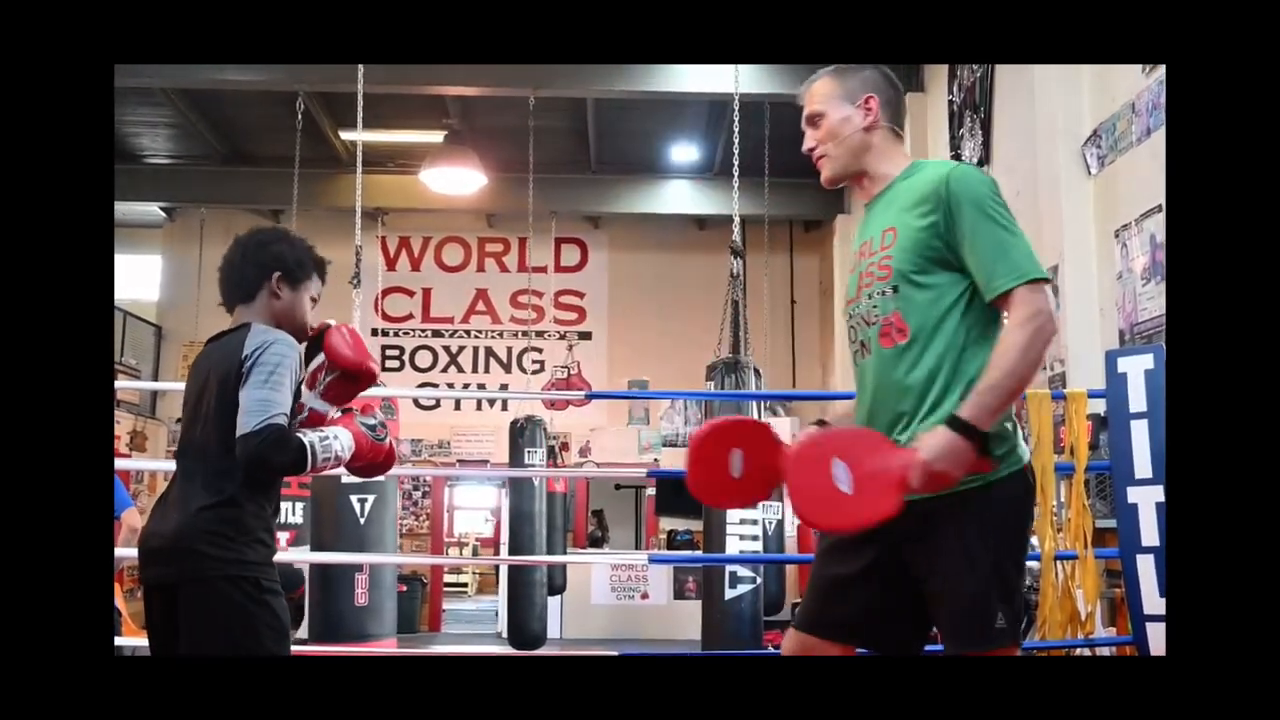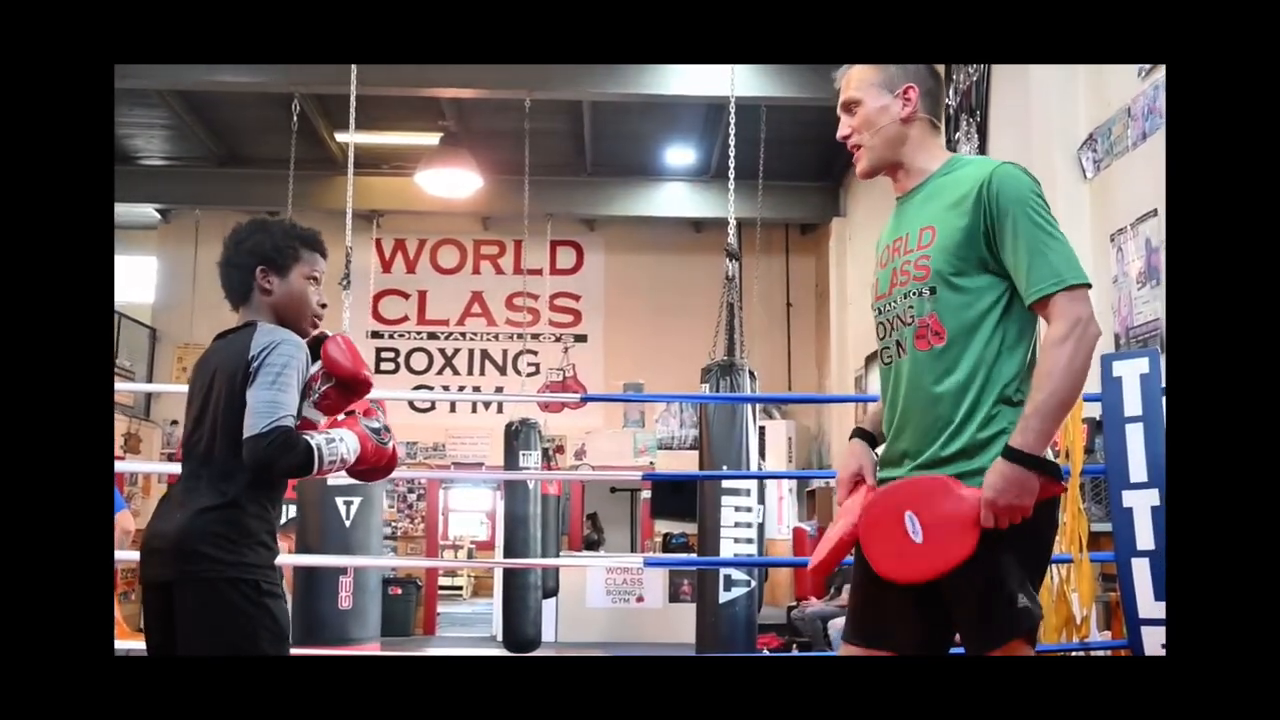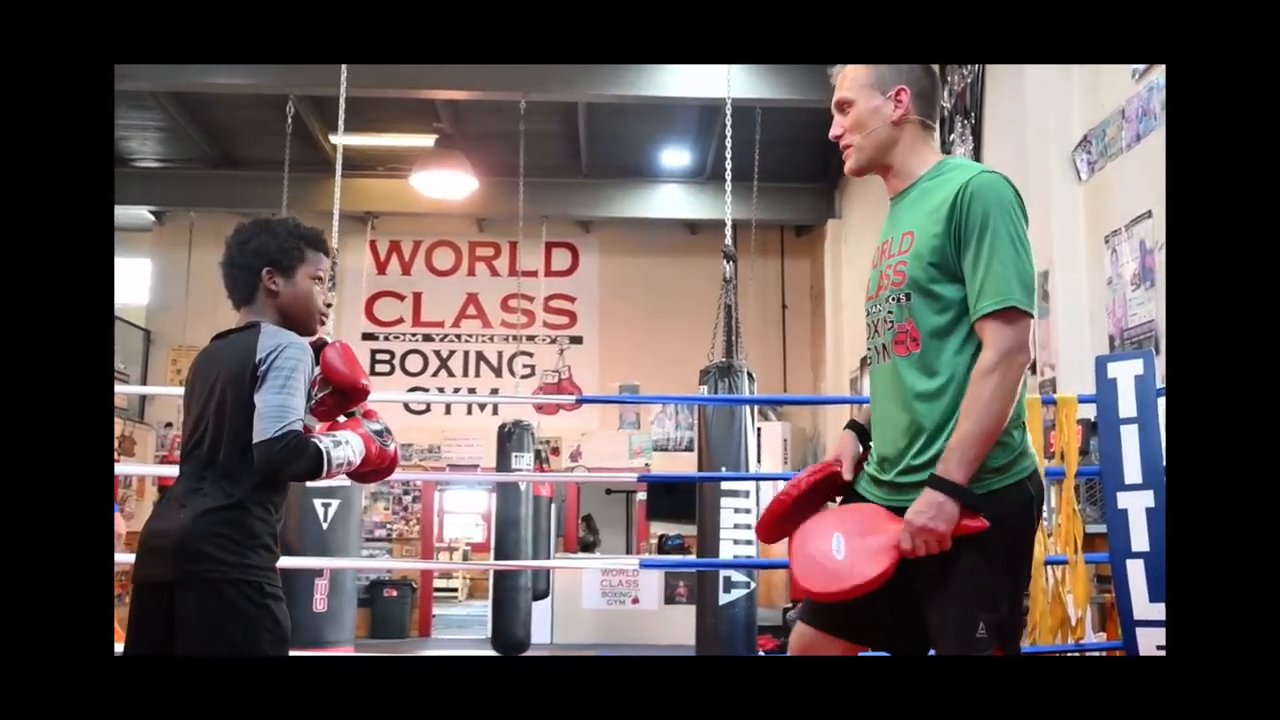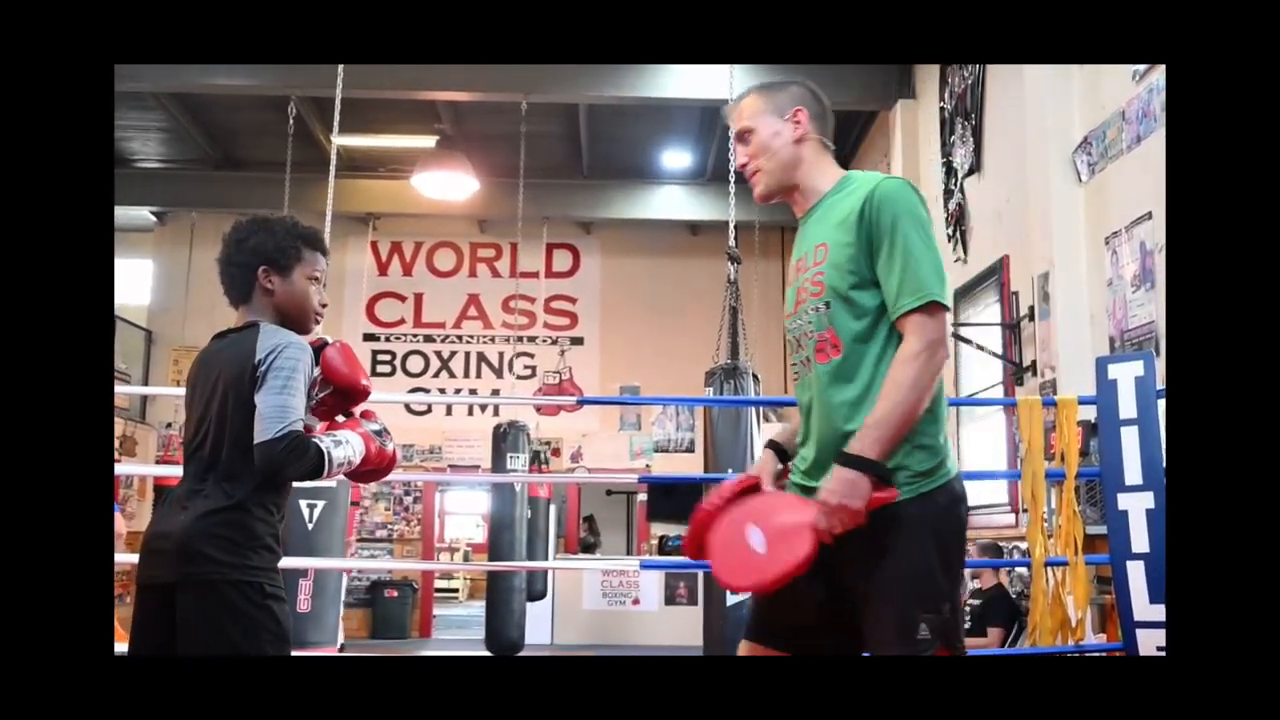
dt=0.5s
person 1, frame 1
left shoulder: (951, 185)
right shoulder: (869, 226)
left elbow: (1033, 315)
left wrist: (964, 428)
left hip: (963, 484)
left knee: (983, 649)
right knee: (806, 646)
person 1, frame 2
left shoulder: (993, 185)
right shoulder: (895, 226)
left elbow: (1075, 322)
left wrist: (1022, 456)
right wrist: (865, 436)
left hip: (991, 489)
left knee: (1001, 647)
right knee: (865, 647)
person 1, frame 3
left shoulder: (975, 191)
right shoulder: (898, 217)
left elbow: (1005, 350)
left wrist: (947, 485)
right wrist: (860, 429)
left hip: (973, 494)
right hip: (882, 492)
right knee: (813, 644)
person 1, frame 4
left shoulder: (881, 198)
right shoulder: (808, 237)
left elbow: (927, 342)
left wrist: (859, 463)
right wrist: (779, 451)
left hip: (899, 497)
right hip: (814, 498)
right knee: (762, 648)
person 2, frame 1
left shoulder: (210, 356)
right shoulder: (273, 345)
right elbow: (264, 448)
left wrist: (322, 400)
right wrist: (347, 438)
left hip: (167, 544)
right hip: (224, 553)
person 2, frame 2
left shoulder: (214, 354)
right shoulder: (280, 344)
right elbow: (268, 450)
left wrist: (317, 406)
right wrist: (351, 442)
left hip: (169, 543)
right hip: (226, 554)
person 2, frame 3
left shoulder: (210, 355)
right shoulder: (284, 346)
right elbow: (276, 453)
left wrist: (311, 411)
right wrist: (354, 443)
left hip: (164, 543)
right hip: (227, 554)
person 2, frame 4
left shoulder: (211, 354)
right shoulder: (284, 347)
right elbow: (278, 455)
left wrist: (309, 410)
right wrist: (354, 443)
left hip: (167, 546)
right hip: (229, 555)
